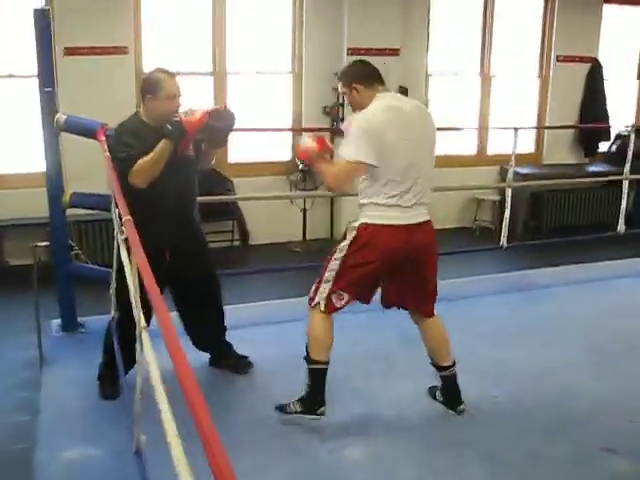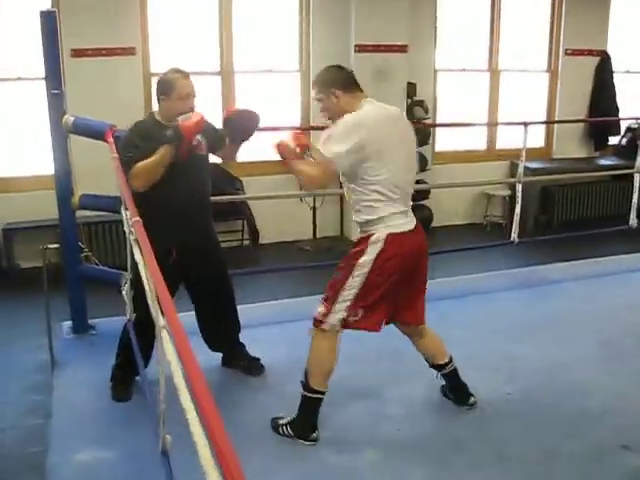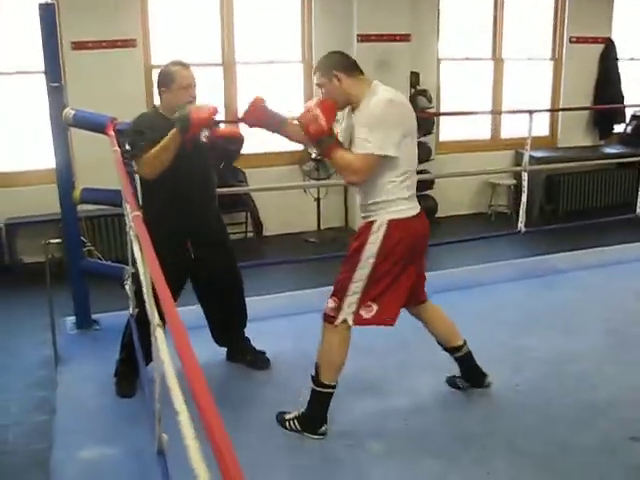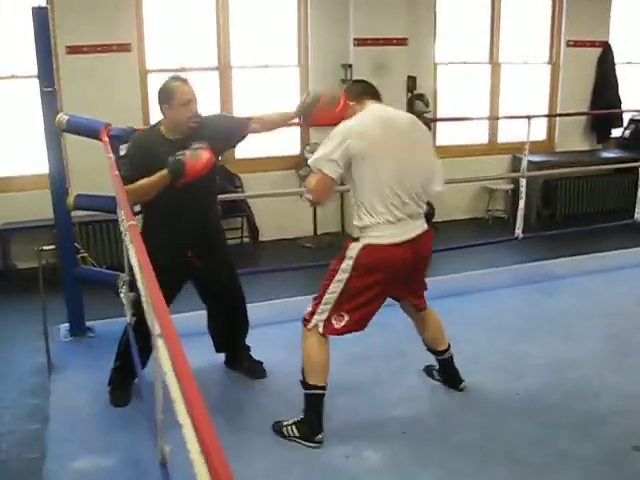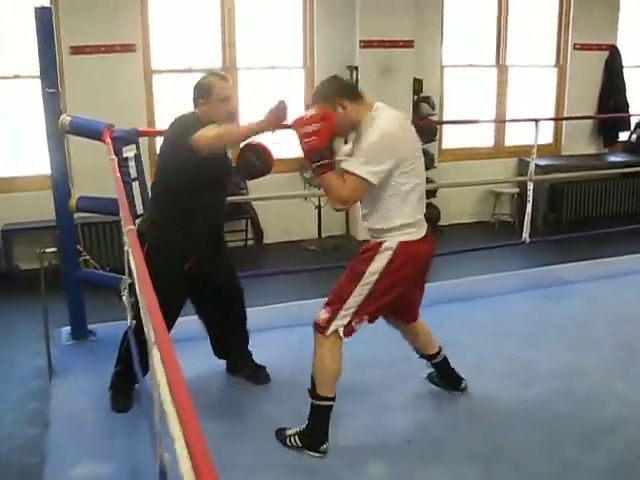
dt=0.2s
person 1, frame 1
left shoulder: (367, 121)
right shoulder: (420, 112)
left elbow: (338, 181)
left wrist: (316, 157)
left hip: (376, 232)
right hip: (420, 229)
left knee: (322, 304)
right knee: (423, 313)
left ankle: (314, 398)
right ankle: (451, 392)
person 1, frame 2
left shoulder: (351, 126)
right shoulder: (392, 118)
left elbow: (313, 180)
left wrist: (289, 155)
right wrist: (310, 148)
left hip: (385, 241)
right hip: (409, 236)
left knee: (327, 324)
right knee: (410, 320)
left ankle: (305, 421)
right ankle: (458, 388)
person 1, frame 3
left shoulder: (381, 107)
right shoulder: (357, 109)
left elbow: (357, 172)
right elbow: (307, 135)
left wrist: (325, 140)
right wrist: (272, 122)
left hip: (389, 226)
right hip: (410, 220)
left knee: (338, 316)
right knee: (417, 301)
left ankle: (315, 416)
right ankle: (471, 371)
person 1, frame 4
left shoulder: (348, 132)
right shoulder: (418, 127)
left elbow: (314, 193)
right elbow: (430, 189)
left wrist: (327, 162)
left hip: (376, 248)
right hip: (418, 240)
left knee: (316, 325)
right knee: (417, 306)
left ankle: (311, 424)
right ankle: (449, 372)
person 1, frame 5
left shoulder: (384, 134)
right shoulder: (369, 124)
left elbow: (343, 197)
right elbow: (340, 183)
left wrist: (317, 153)
right wrist: (318, 152)
left hip: (397, 246)
right hip: (409, 241)
left knee: (328, 328)
right knee: (402, 317)
left ankle: (315, 434)
right ankle: (448, 375)
person 2, frame 1
left shoulder: (180, 122)
right shoulder: (128, 133)
left elbow: (202, 162)
right elbow: (139, 178)
left wrist: (215, 137)
right wrist: (170, 138)
left hip: (185, 232)
right hip: (144, 238)
left knee: (204, 293)
right knee: (132, 307)
left ankle: (220, 352)
right ankle: (111, 372)
person 2, frame 2
left shoulder: (195, 124)
right shoulder: (141, 134)
left elbow: (225, 154)
right elbow: (139, 181)
left wrist: (237, 134)
right wrist: (173, 142)
left hip: (198, 233)
right hip: (159, 239)
left knee: (219, 293)
right knee: (147, 308)
left ankle: (233, 352)
right ankle: (124, 372)
person 2, frame 3
left shoulder: (198, 117)
right shoulder: (144, 125)
left elbow: (220, 157)
right elbow: (147, 169)
left wrist: (227, 141)
right wrist: (181, 130)
left hip: (206, 225)
right hip: (164, 231)
left knee: (227, 286)
left ankle: (238, 346)
right ankle: (128, 368)
person 2, frame 4
left shoulder: (210, 127)
right shoulder: (143, 144)
left elbow: (252, 124)
right elbow: (129, 195)
left wrist: (297, 113)
right wrist: (167, 172)
left hip: (207, 237)
right hip: (162, 242)
left knee: (228, 297)
right knee: (147, 312)
left ankle: (236, 354)
right ankle: (122, 376)
person 2, frame 5
left shoulder: (221, 129)
right shoulder: (186, 127)
right elbow: (206, 143)
right wrist: (263, 123)
left hip: (206, 240)
right hip: (166, 241)
left knee: (228, 299)
left ankle: (238, 359)
right ankle: (122, 381)
